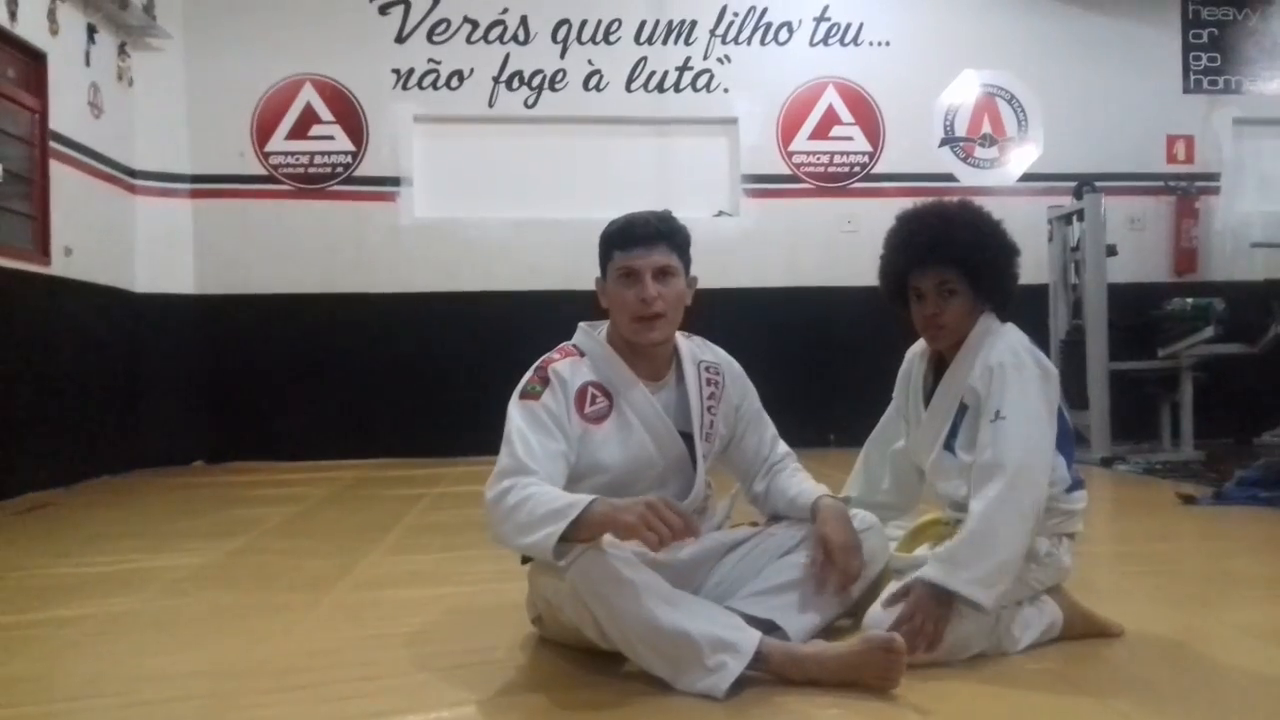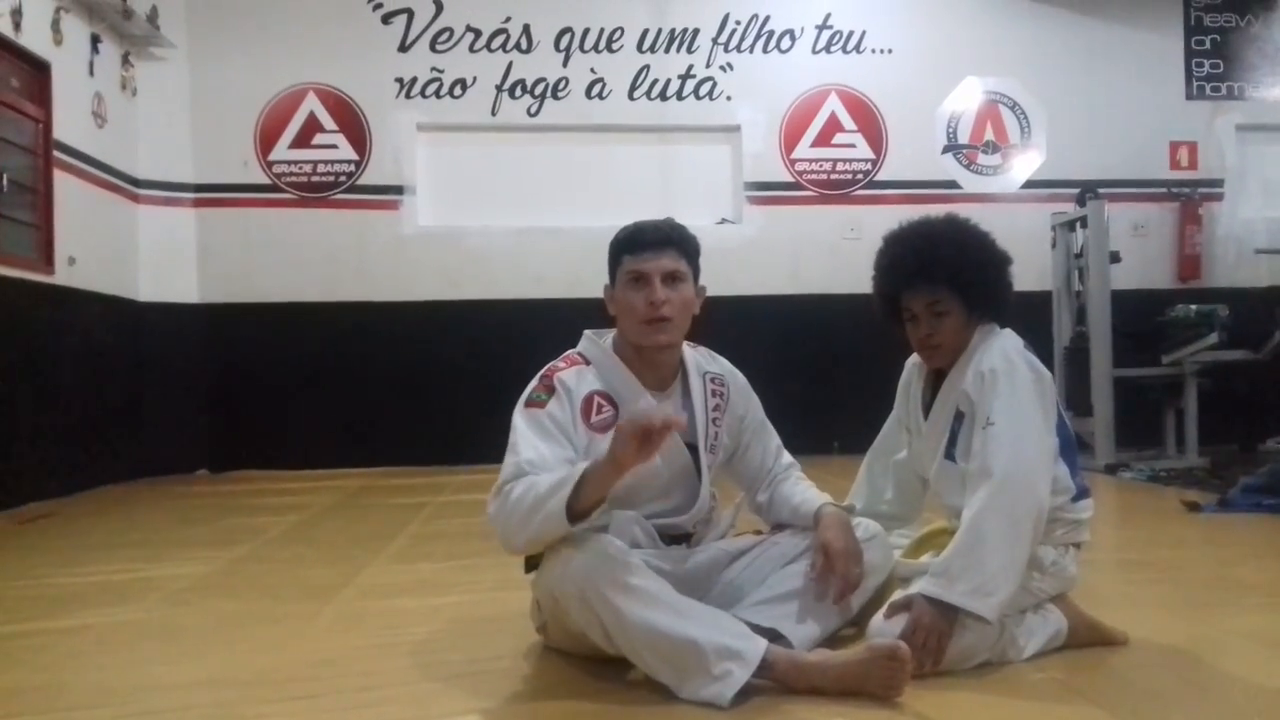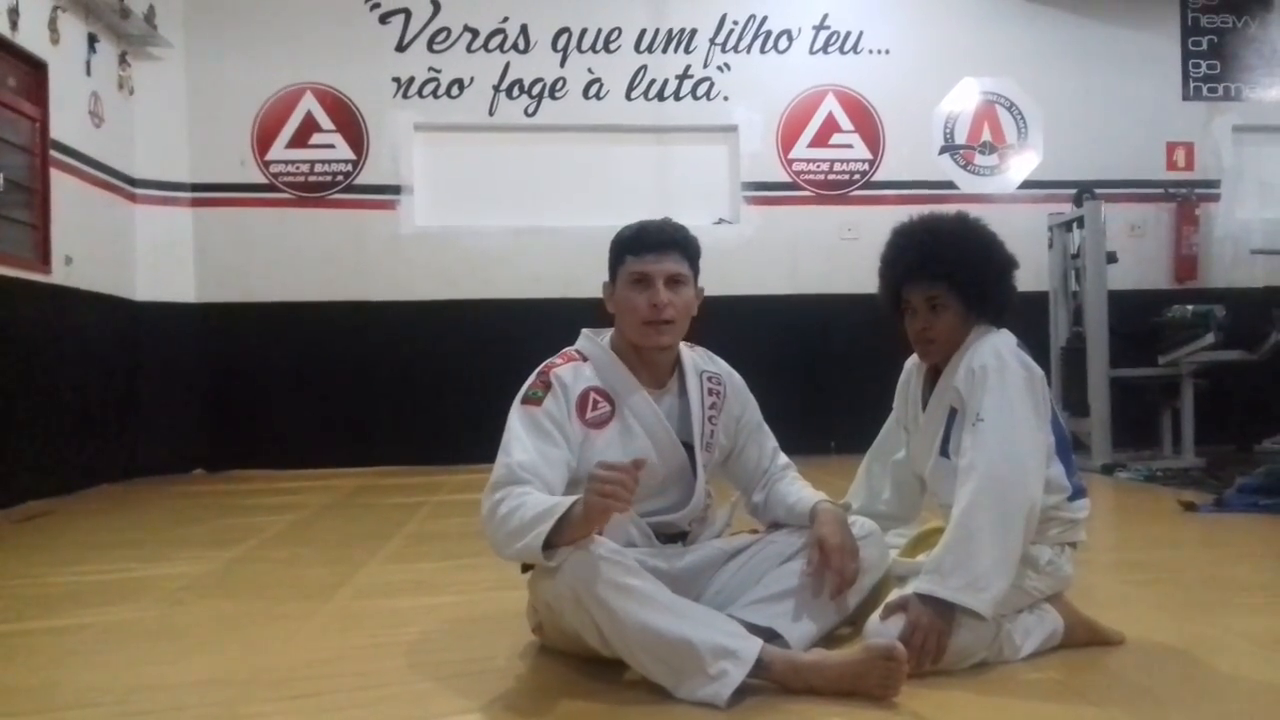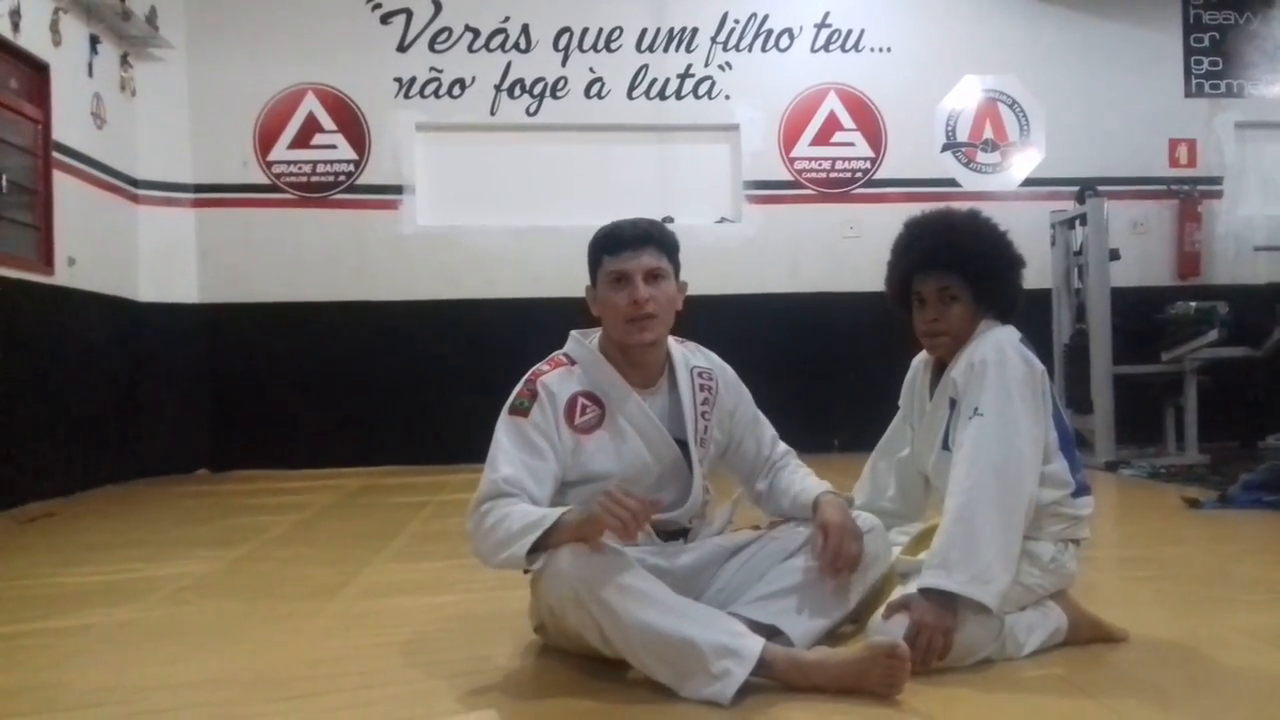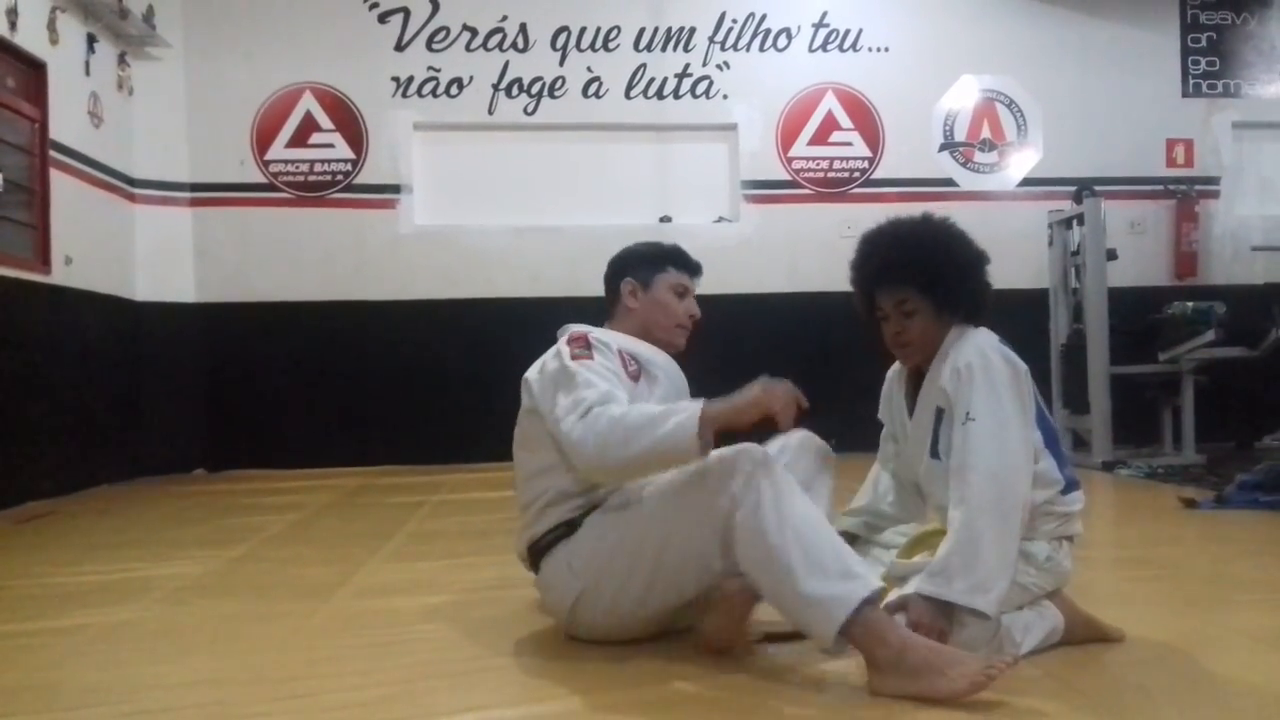
dt=1s
person 1, frame 1
left shoulder: (715, 371)
right shoulder: (558, 379)
left elbow: (770, 467)
right elbow: (511, 503)
left wrist: (827, 508)
right wrist: (608, 515)
left hip: (693, 562)
right hip: (604, 573)
left knee: (862, 534)
right knee: (579, 565)
left ankle: (714, 637)
right ankle: (788, 656)
person 1, frame 2
left shoulder: (719, 380)
right shoulder: (562, 387)
left elbow: (774, 476)
right elbow: (514, 517)
left wrist: (827, 514)
right wrist: (611, 466)
left hip: (700, 569)
right hip: (603, 576)
left knee: (866, 542)
right knee: (577, 565)
left ankle: (721, 642)
right ankle: (794, 664)
person 1, frame 3
left shoulder: (716, 381)
right shoulder: (559, 384)
left elbow: (770, 476)
right elbow: (507, 513)
left wrist: (823, 510)
right wrist: (582, 512)
left hip: (695, 570)
right hip: (601, 581)
left knee: (862, 541)
right knee: (574, 570)
left ankle: (722, 642)
right ankle: (788, 664)
person 1, frame 4
left shoulder: (707, 375)
right shoulder: (549, 389)
left elbow: (771, 463)
right elbow: (490, 525)
left wrist: (825, 501)
right wrist: (577, 522)
left hip: (695, 566)
right hip: (601, 581)
left knee: (863, 536)
right knee: (569, 571)
left ankle: (724, 638)
right ankle: (791, 663)
person 1, frame 5
left shoulder: (650, 370)
right shoulder: (581, 352)
right elbow: (597, 441)
right wrist: (721, 412)
left hip: (656, 566)
right hip: (588, 574)
left knee: (802, 452)
right knee: (745, 472)
left ankle: (730, 598)
right ankle: (889, 648)
person 2, frame 1
left shoulder: (1009, 362)
right shoulder: (919, 361)
left elbow: (1011, 488)
right elbow: (890, 462)
left wrist: (947, 582)
left hip: (1024, 537)
right hip: (962, 527)
left knee: (890, 630)
left ankle: (1051, 614)
right ankle: (1026, 603)
person 2, frame 2
left shoulder: (1004, 369)
right shoulder: (919, 371)
left elbow: (1007, 496)
right elbow: (893, 470)
left wrist: (947, 595)
left hip: (1034, 545)
right hip: (977, 537)
left knee: (897, 640)
left ankle: (1056, 622)
right ankle: (1032, 611)
person 2, frame 3
left shoulder: (997, 367)
right shoulder: (918, 370)
left elbow: (997, 492)
right elbow: (892, 471)
left wrist: (943, 594)
left hip: (1029, 545)
right hip: (978, 539)
left knee: (894, 638)
left ankle: (1053, 622)
right ankle: (1028, 612)
person 2, frame 4
left shoulder: (999, 361)
right shoulder: (925, 368)
left elbow: (989, 486)
right elbow: (896, 470)
left wrist: (945, 590)
left hip: (1032, 542)
right hip: (981, 536)
left knee: (898, 635)
left ankle: (1056, 618)
right ankle: (1034, 609)
person 2, frame 5
left shoulder: (980, 364)
right shoulder: (900, 378)
left elbow: (990, 495)
right elbow: (895, 479)
left wrist: (943, 594)
right wrist: (840, 539)
left hip: (1024, 543)
right hip: (964, 533)
left ankle: (1052, 618)
